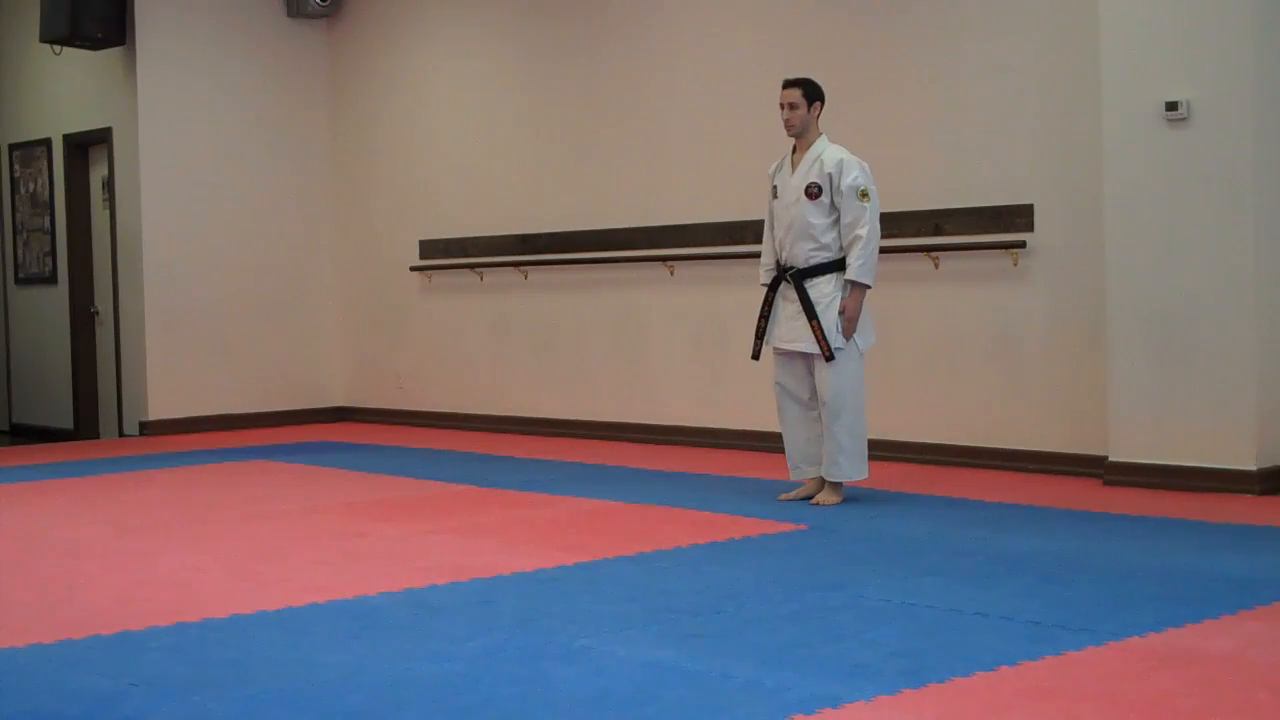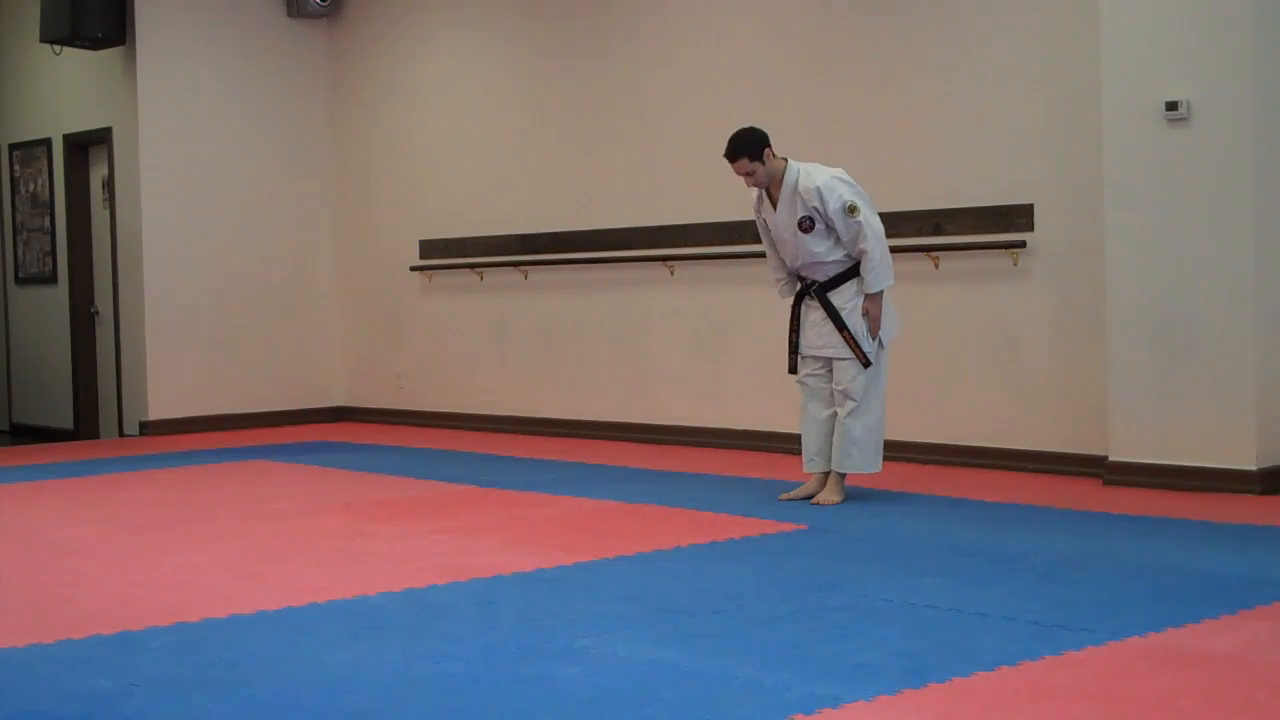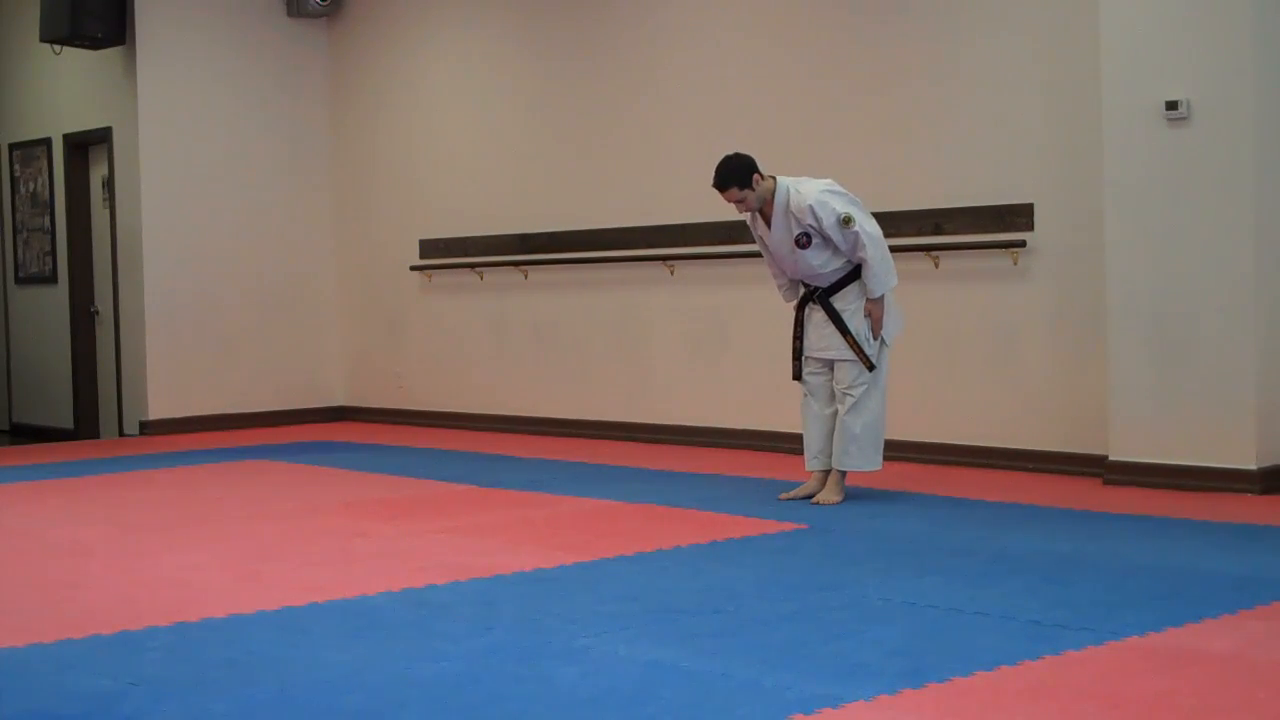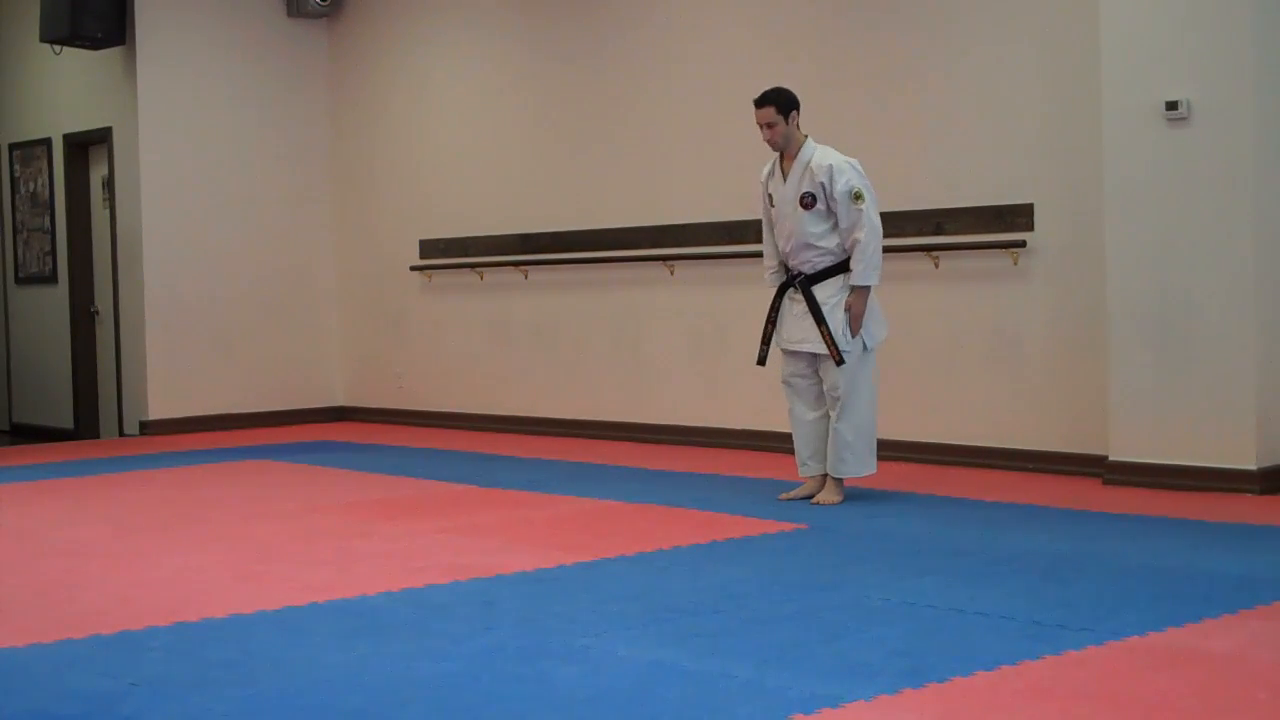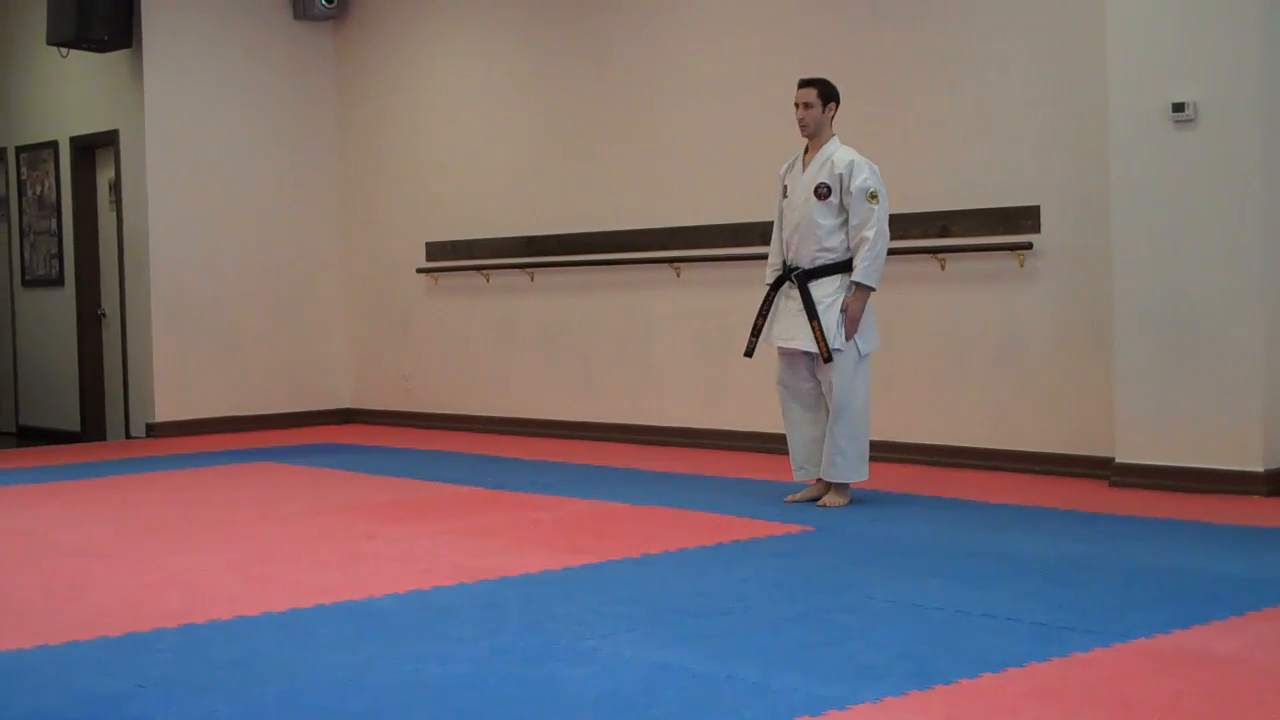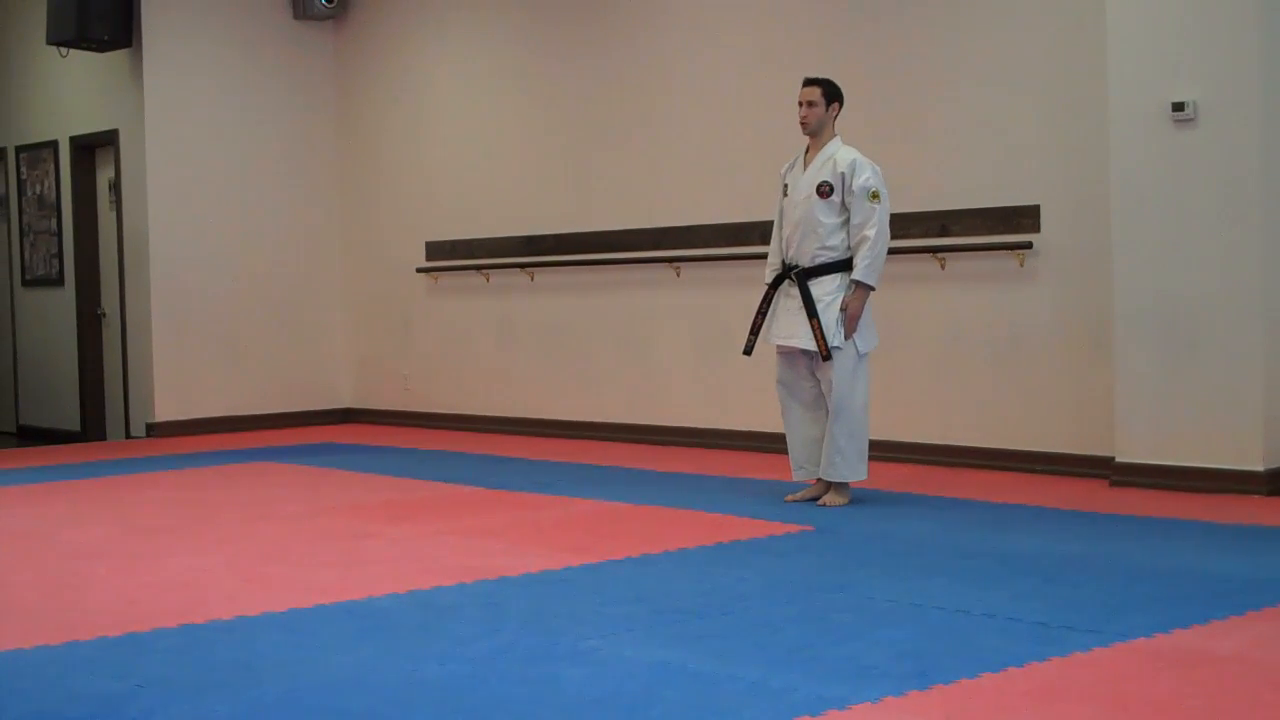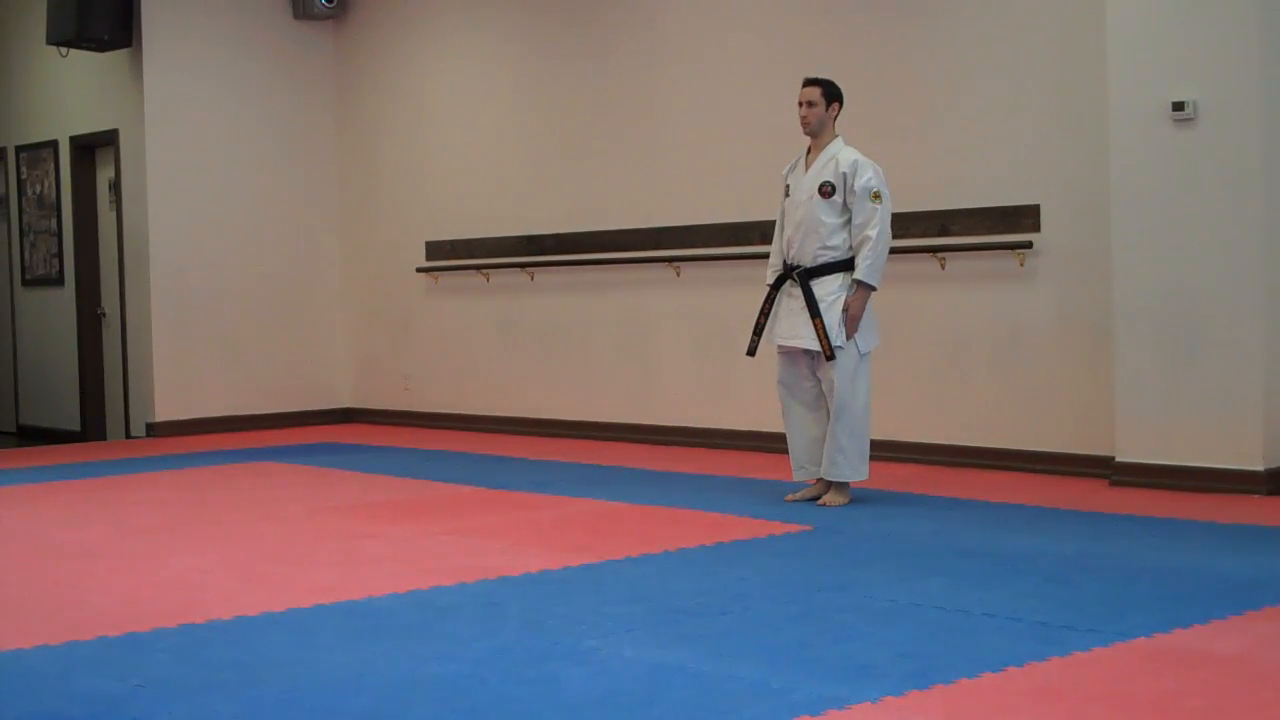
dt=0.7s
person 1, frame 1
left shoulder: (841, 164)
right shoulder: (778, 170)
left elbow: (863, 233)
left wrist: (855, 295)
right wrist: (771, 287)
left hip: (829, 293)
right hip: (789, 294)
left knee: (836, 392)
right knee: (792, 392)
left ankle: (835, 480)
right ankle: (811, 476)
person 1, frame 2
left shoulder: (821, 185)
right shoulder: (761, 200)
left elbow: (869, 236)
left wrist: (873, 296)
right wrist: (795, 298)
left hip: (853, 295)
right hip: (814, 300)
left knee: (853, 386)
right knee: (814, 388)
left ankle: (838, 479)
right ankle: (818, 475)
person 1, frame 3
left shoulder: (812, 200)
right shoulder: (756, 217)
left elbow: (868, 240)
left wrist: (876, 299)
right wrist: (799, 302)
left hip: (855, 296)
right hip: (817, 303)
left knee: (854, 387)
right knee: (815, 388)
left ankle: (838, 477)
right ankle: (819, 474)
person 1, frame 4
left shoulder: (832, 167)
right shoulder: (769, 175)
left elbow: (865, 231)
left wrist: (859, 293)
right wrist: (778, 289)
left hip: (837, 293)
right hip: (798, 295)
left knee: (843, 389)
right knee: (800, 389)
left ankle: (837, 479)
right ankle: (815, 475)
person 1, frame 5
left shoulder: (852, 166)
right shoulder: (789, 170)
left elbow: (873, 234)
left wrist: (859, 295)
right wrist: (775, 286)
left hip: (835, 294)
right hip: (795, 295)
left knee: (841, 391)
right knee: (796, 390)
left ankle: (841, 482)
right ankle: (817, 477)
person 1, frame 6
left shoulder: (853, 165)
right shoulder: (791, 170)
left elbow: (873, 233)
left wrist: (859, 293)
right wrist: (773, 285)
left hip: (834, 293)
right hip: (794, 294)
left knee: (841, 390)
right knee: (796, 388)
left ankle: (841, 481)
right ankle: (817, 476)
person 1, frame 7
left shoulder: (855, 165)
right shoulder: (792, 170)
left elbow: (874, 233)
left wrist: (860, 294)
right wrist: (776, 286)
left hip: (836, 293)
right hip: (795, 294)
left knee: (841, 389)
right knee: (796, 389)
left ankle: (841, 481)
right ankle: (816, 476)
